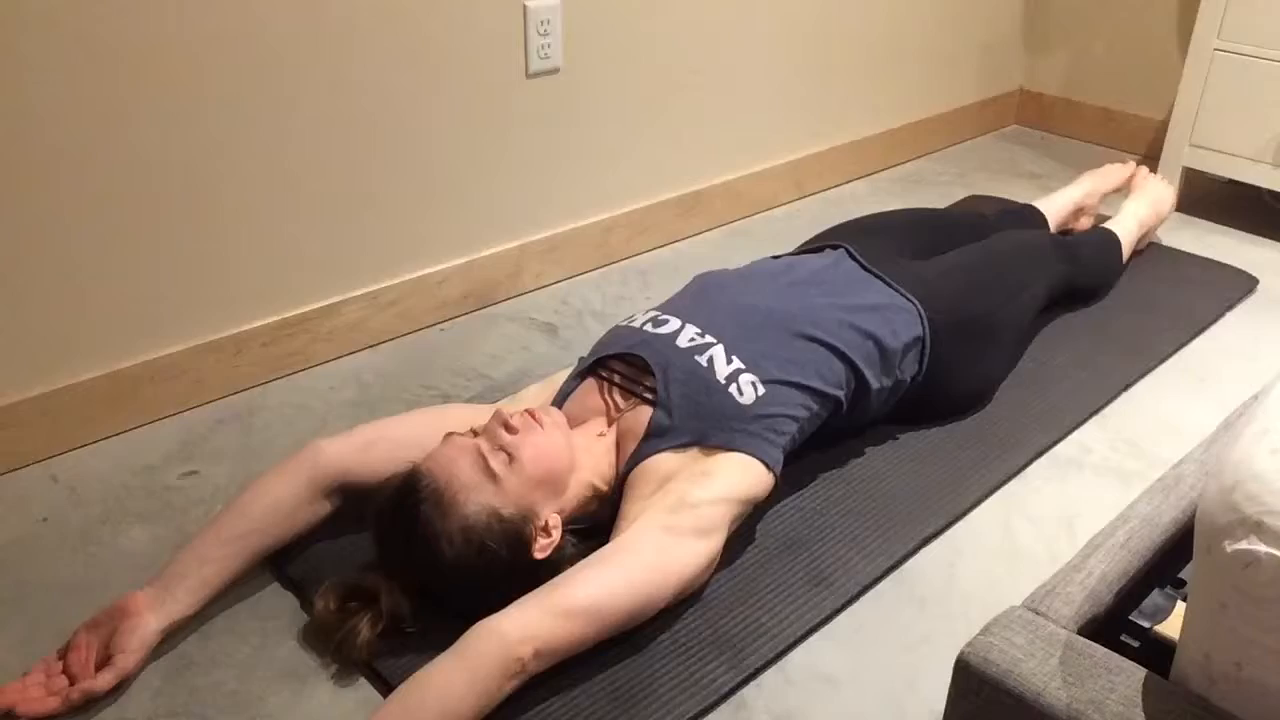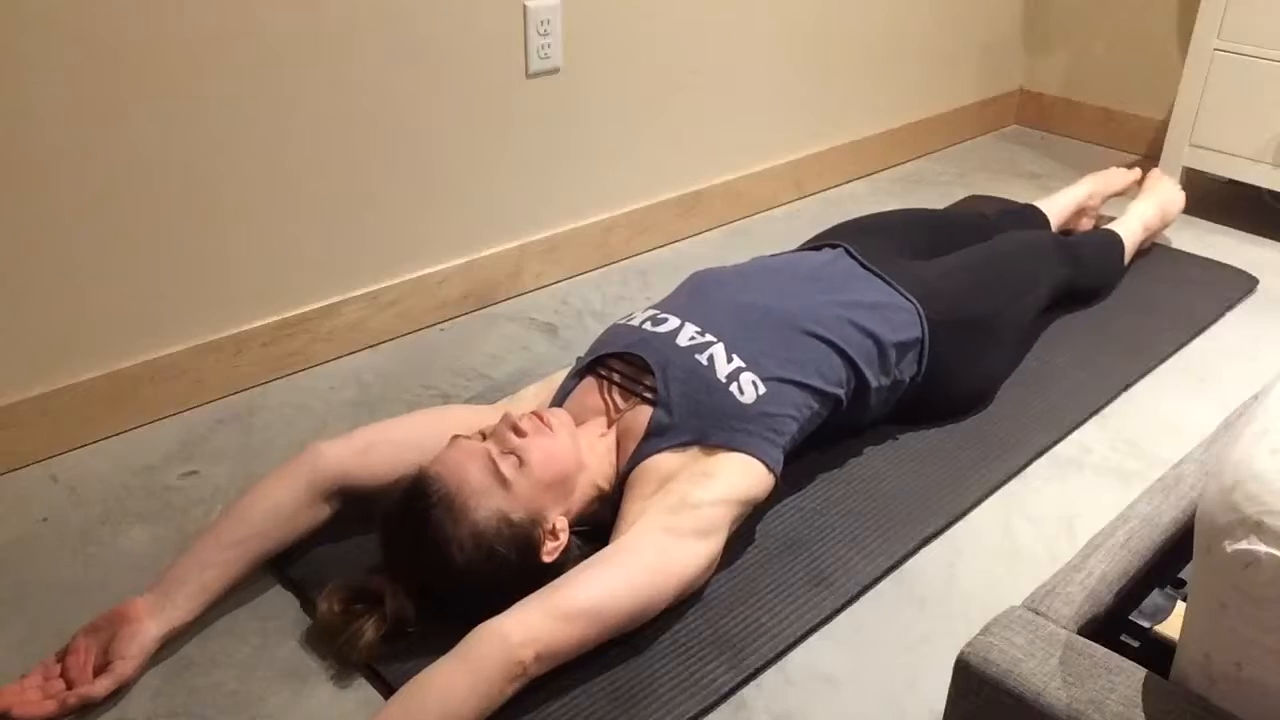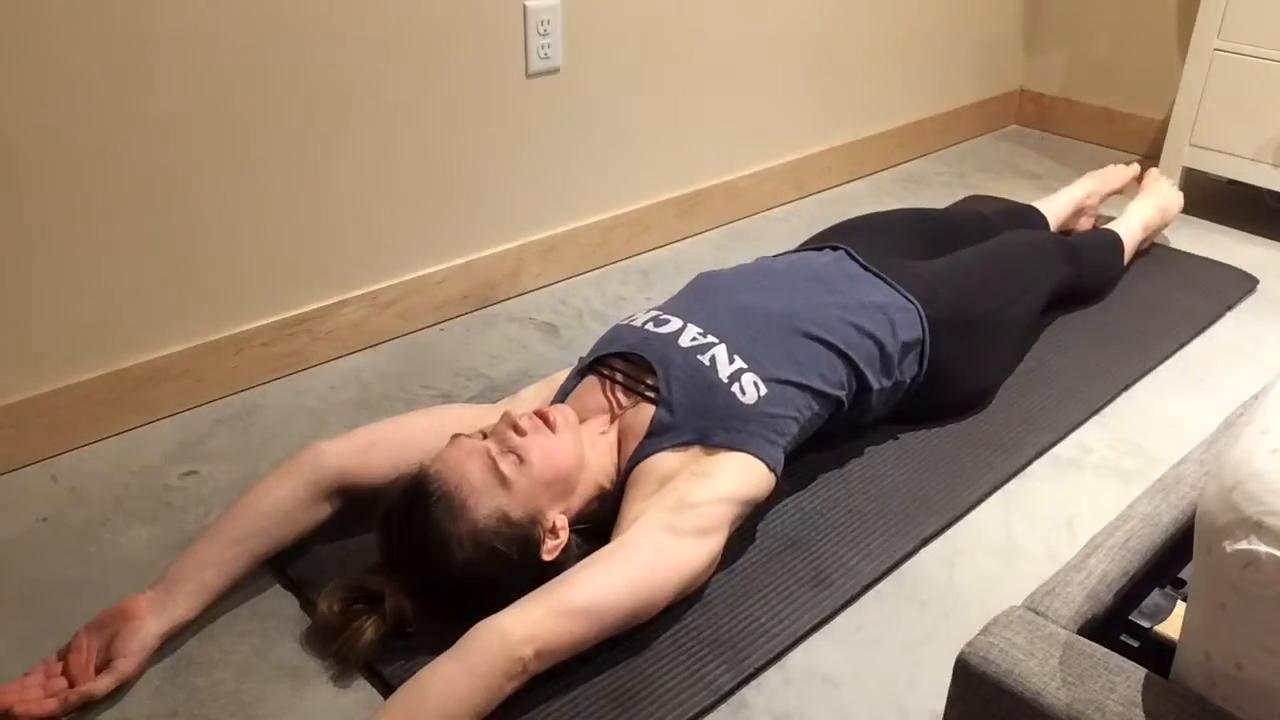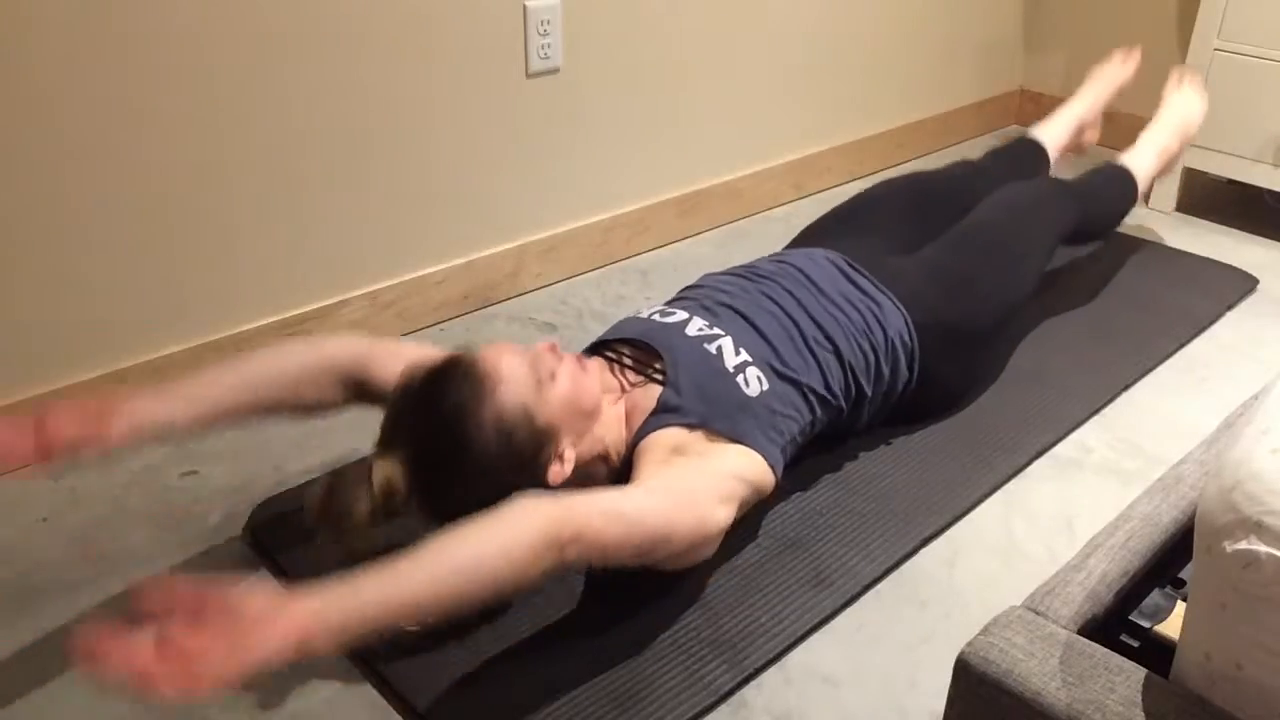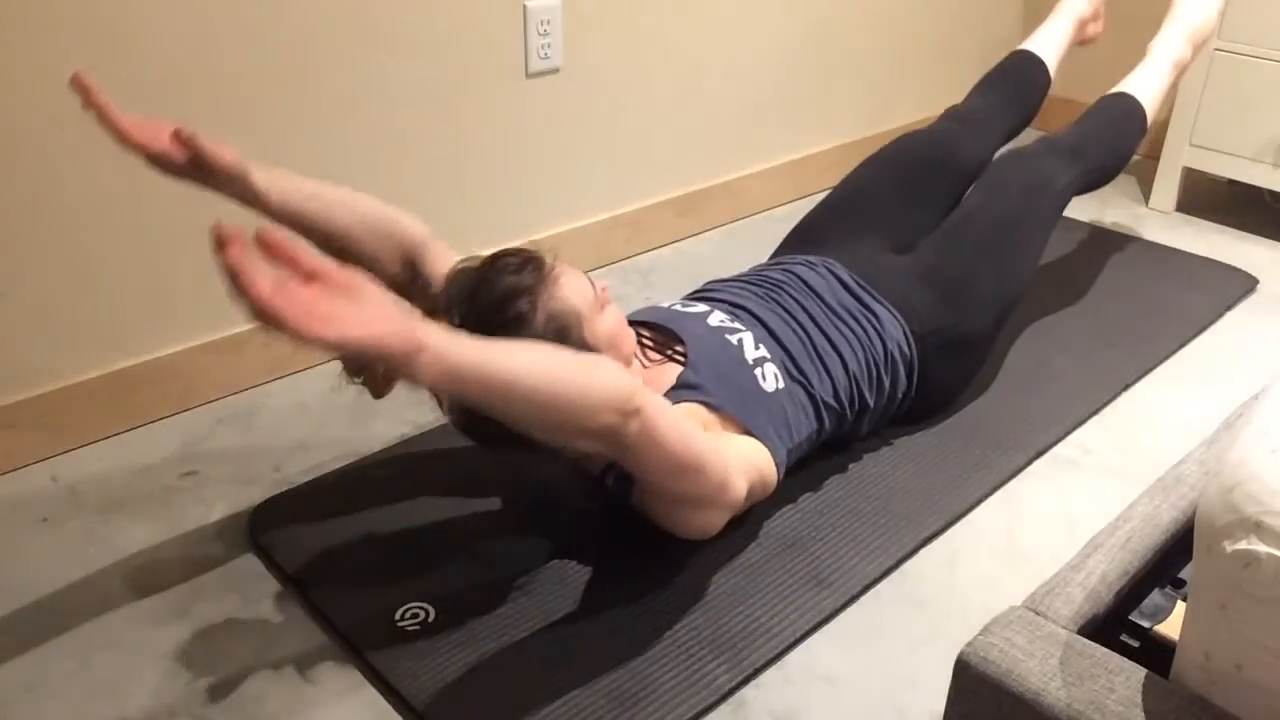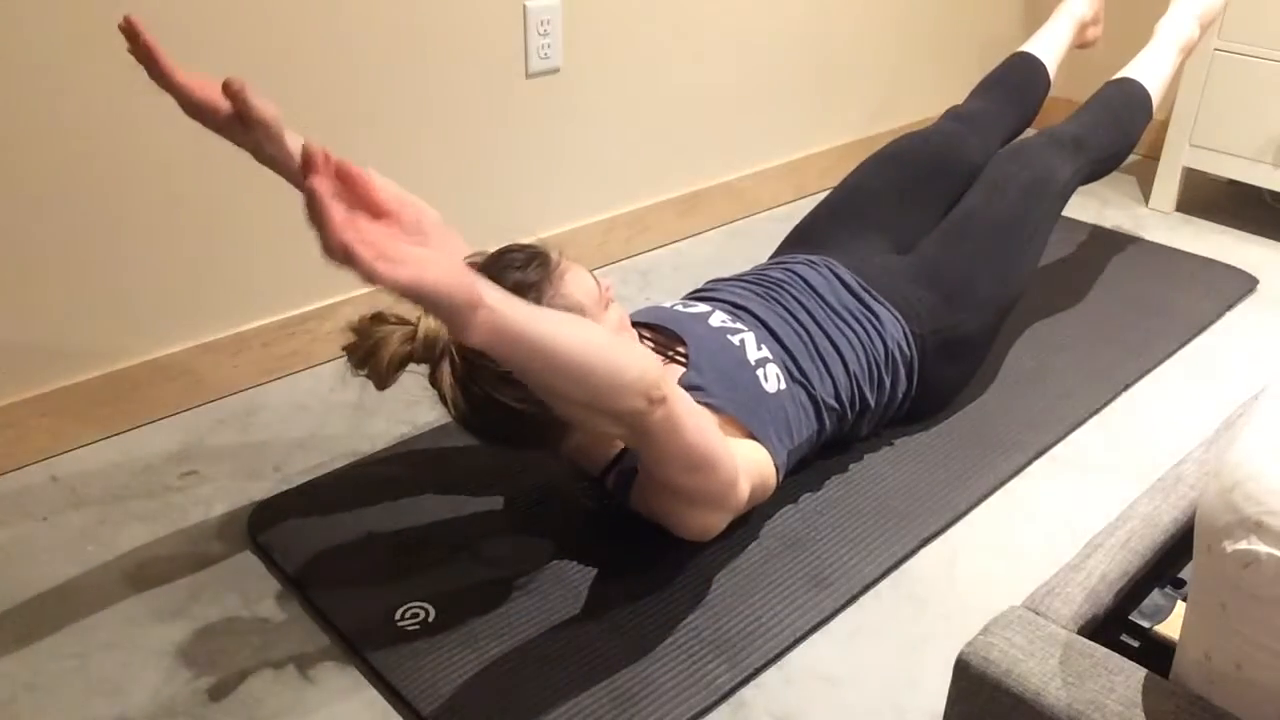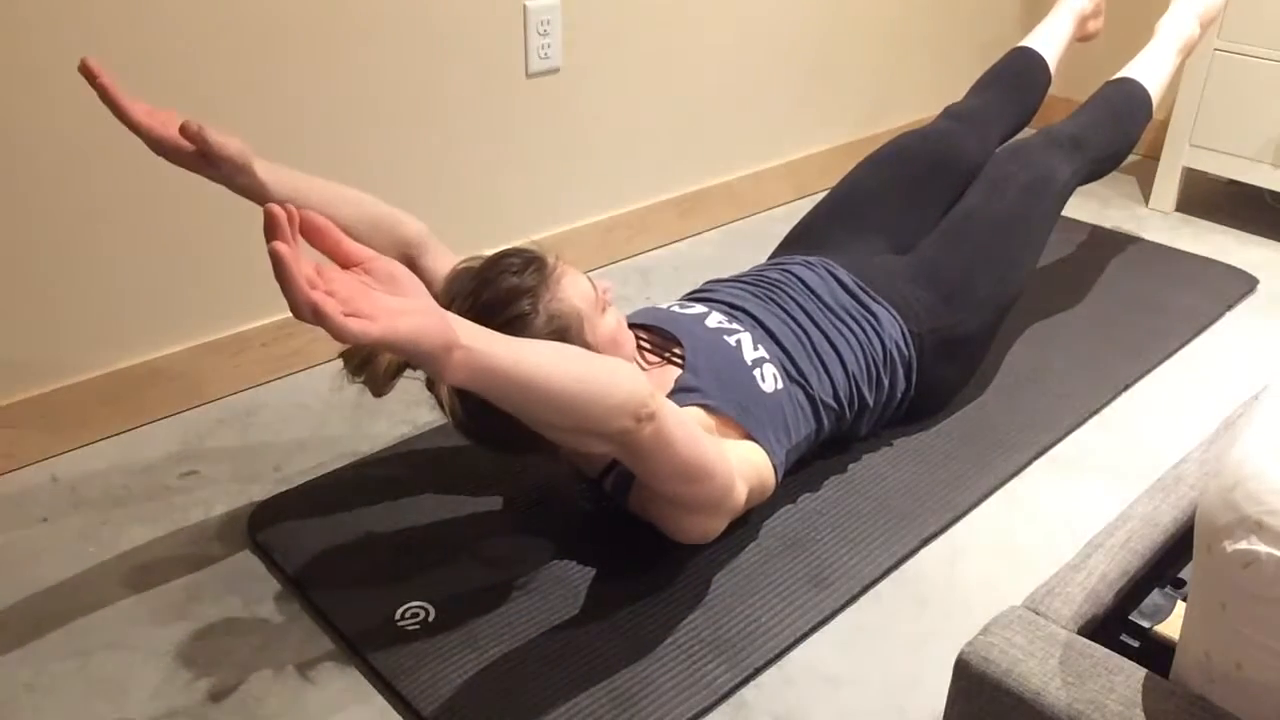
dt=0.4s
person 1, frame 1
left shoulder: (556, 412)
right shoulder: (685, 500)
left hip: (833, 267)
right hip: (920, 336)
left knee: (978, 221)
right knee: (1042, 263)
left ankle: (1085, 201)
right ankle: (1126, 218)
person 1, frame 2
left shoulder: (554, 409)
right shoulder: (685, 497)
left hip: (826, 269)
right hip: (920, 337)
left knee: (974, 218)
right knee: (1042, 263)
left ankle: (1084, 198)
right ankle: (1134, 216)
person 1, frame 3
left shoulder: (559, 413)
right shoulder: (686, 498)
left elbow: (335, 460)
left hip: (826, 271)
right hip: (919, 339)
left knee: (980, 218)
right knee: (1041, 261)
left ankle: (1084, 199)
right ankle: (1134, 219)
person 1, frame 4
left shoulder: (581, 381)
right shoulder: (682, 486)
left elbow: (356, 356)
right elbow: (559, 536)
left wrist: (143, 407)
left hip: (808, 276)
right hip: (901, 337)
left knee: (971, 184)
right knee: (1021, 219)
left ankle: (1076, 119)
right ankle: (1147, 148)
person 1, frame 5
left shoulder: (596, 359)
right shoulder: (685, 476)
left elbow: (412, 247)
right elbow: (619, 406)
left wrist: (231, 174)
right wrist: (405, 343)
left hip: (806, 276)
right hip: (909, 335)
left knee: (966, 138)
right knee: (1046, 168)
person 1, frame 6
left shoulder: (604, 373)
right shoulder: (695, 480)
left elbow: (424, 233)
right elbow: (646, 397)
left wrist: (267, 140)
right wrist: (462, 301)
left hip: (809, 274)
right hip: (911, 332)
left knee: (967, 136)
right knee: (1044, 162)
person 1, frame 7
left shoulder: (598, 360)
right shoulder: (691, 482)
left elbow: (413, 247)
right elbow: (635, 410)
left wrist: (232, 166)
right wrist: (437, 337)
left hip: (804, 273)
right hip: (910, 331)
left knee: (968, 133)
right knee: (1042, 161)
